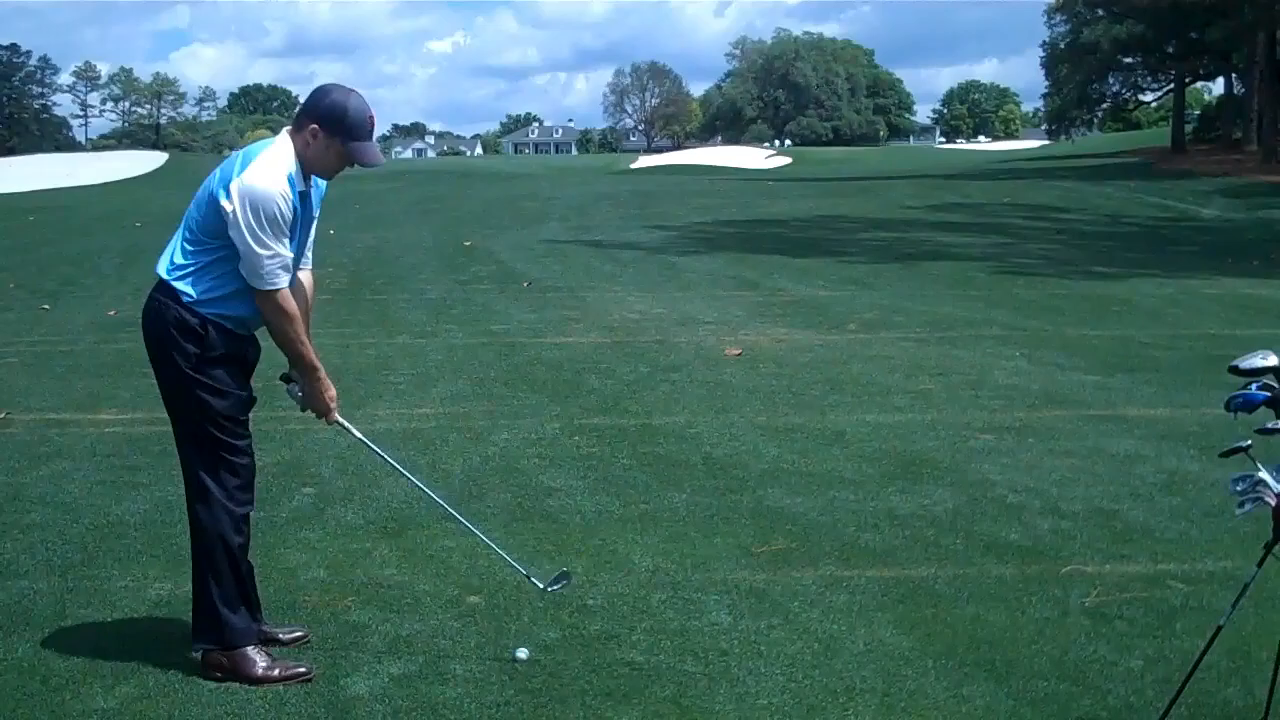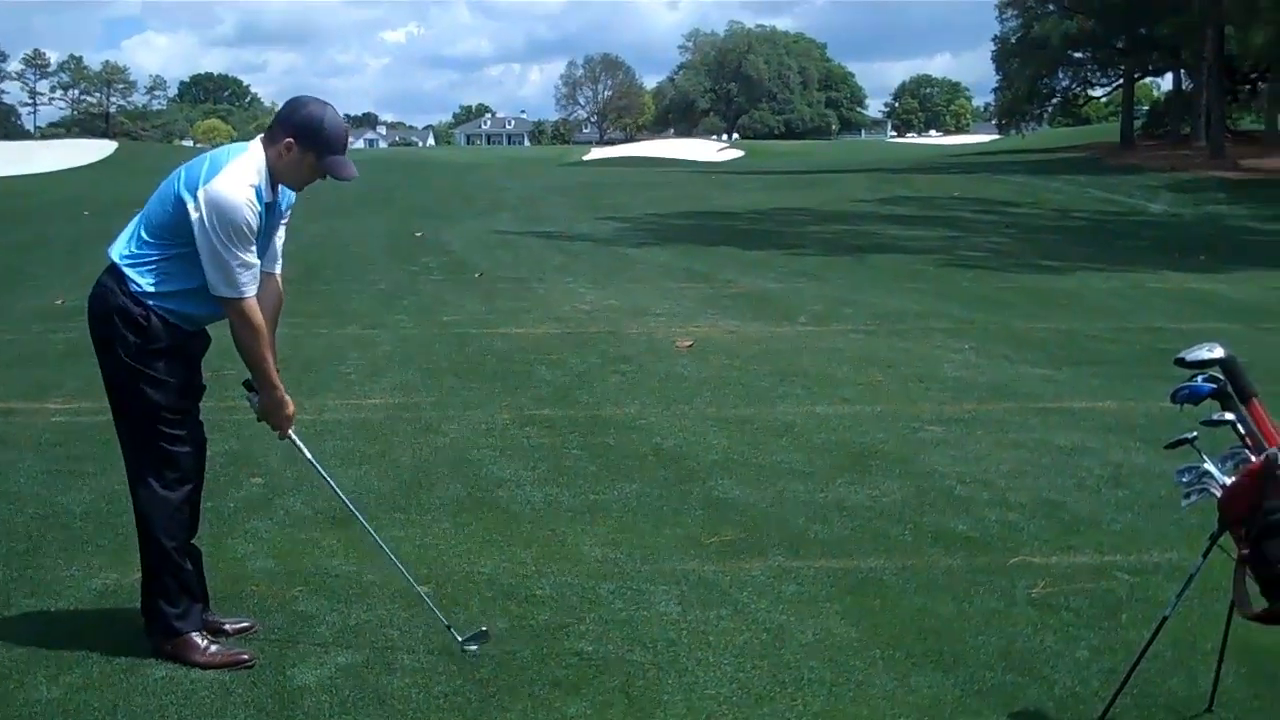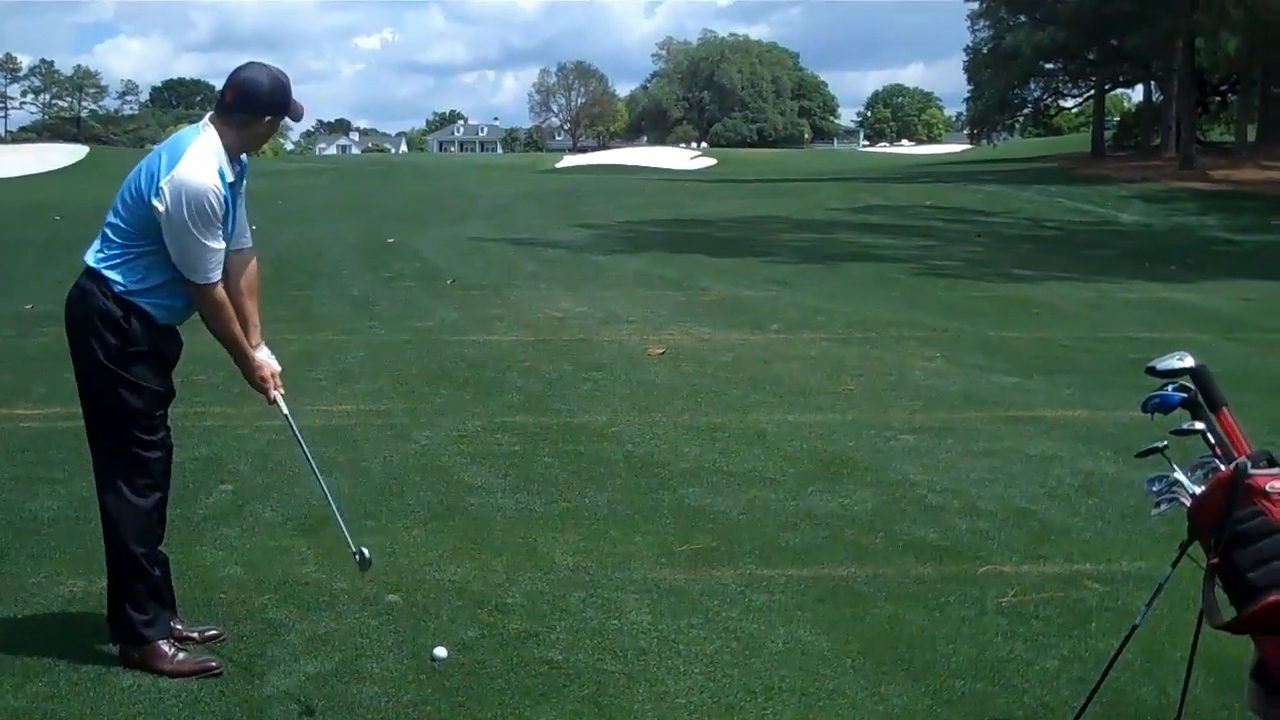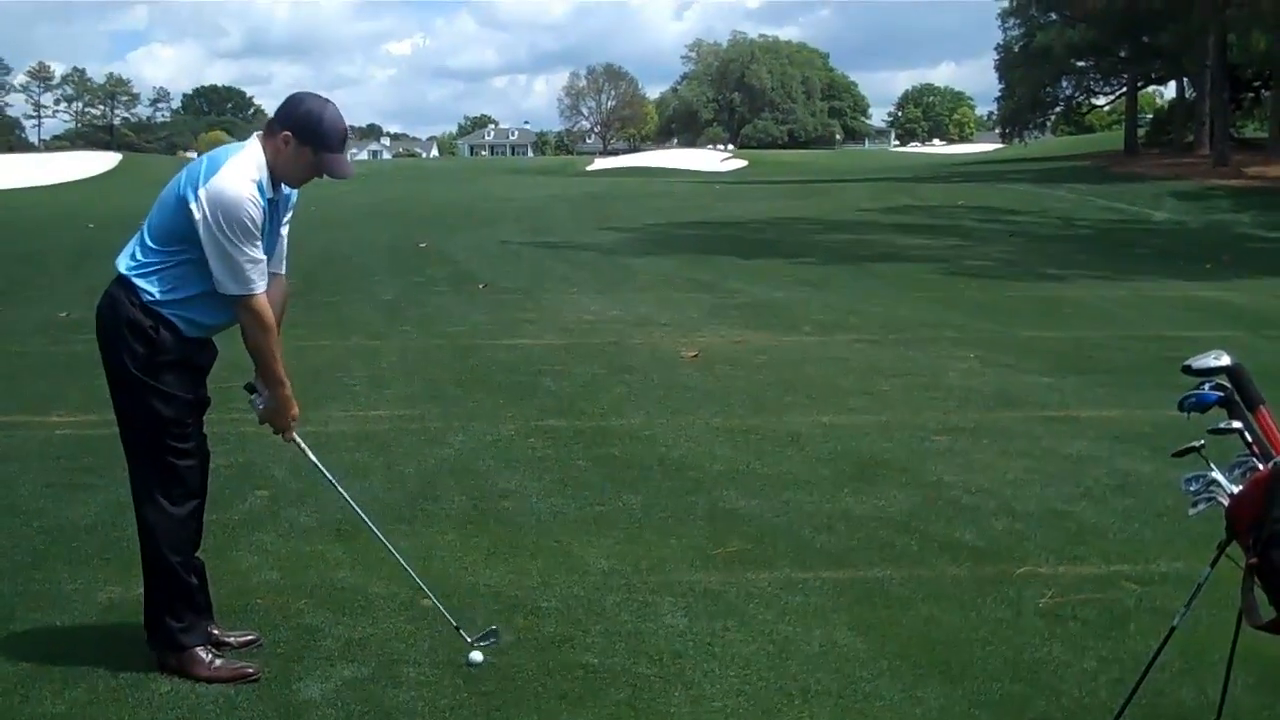
dt=0.7s
person 1, frame 1
left shoulder: (308, 182)
right shoulder: (261, 184)
left elbow: (299, 276)
right elbow: (273, 297)
left wrist: (306, 370)
right wrist: (315, 376)
left hip: (220, 328)
right hip: (188, 327)
left knee: (230, 474)
right knee: (224, 477)
left ankle: (236, 618)
right ankle: (227, 643)
person 1, frame 2
left shoulder: (274, 187)
right shoulder: (230, 192)
left elbow: (267, 283)
right elbow: (241, 308)
left wrist: (269, 380)
right wrist: (273, 391)
left hip: (170, 318)
right hip: (133, 317)
left knee: (185, 460)
right knee: (165, 467)
left ankle: (186, 605)
right ankle: (174, 626)
person 1, frame 3
left shoulder: (228, 161)
right shoulder: (194, 179)
left elbow: (240, 254)
right elbow: (207, 290)
left wrist: (259, 346)
right wrist: (245, 361)
left hip: (143, 320)
right hip: (113, 320)
left knee: (150, 468)
right knee: (134, 473)
left ankle: (155, 615)
right ankle: (140, 634)
person 1, frame 4
left shoulder: (277, 186)
right shoulder: (232, 189)
left elbow: (272, 282)
right elbow: (250, 305)
left wrist: (268, 381)
right wrist: (280, 390)
left hip: (180, 330)
right hip: (142, 328)
left knee: (187, 475)
right knee: (169, 480)
left ankle: (191, 619)
right ankle: (178, 639)
